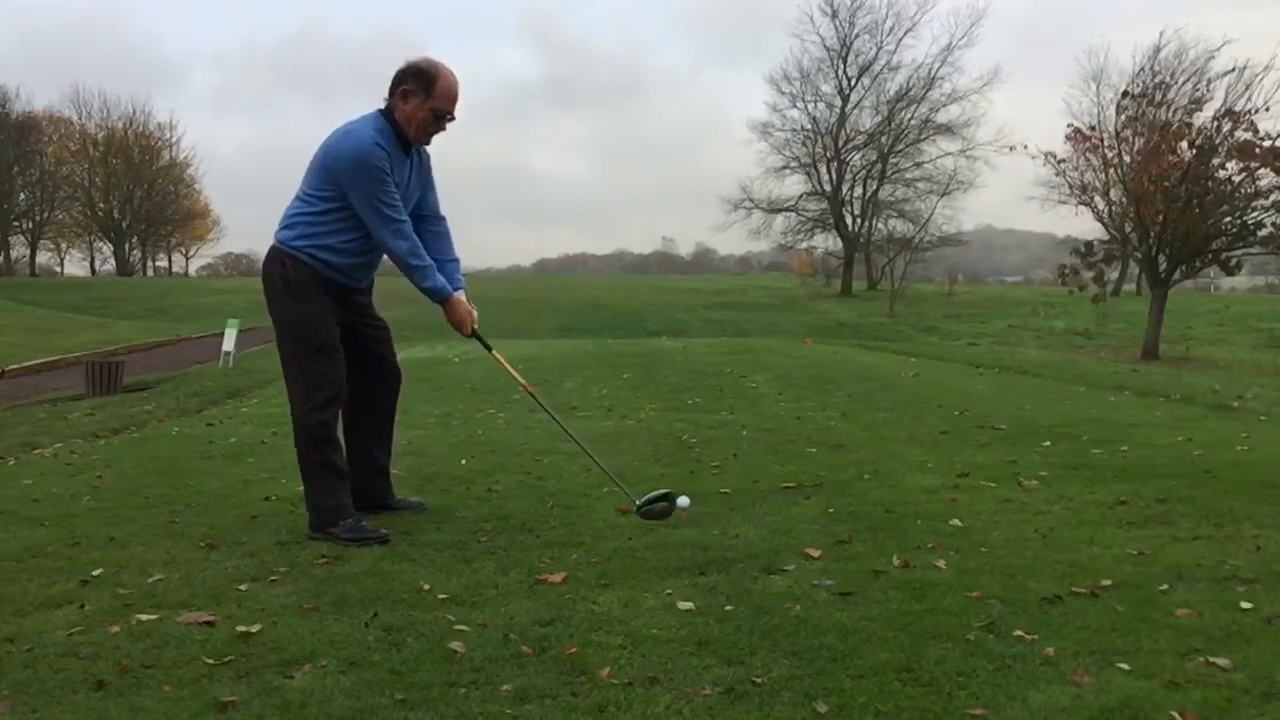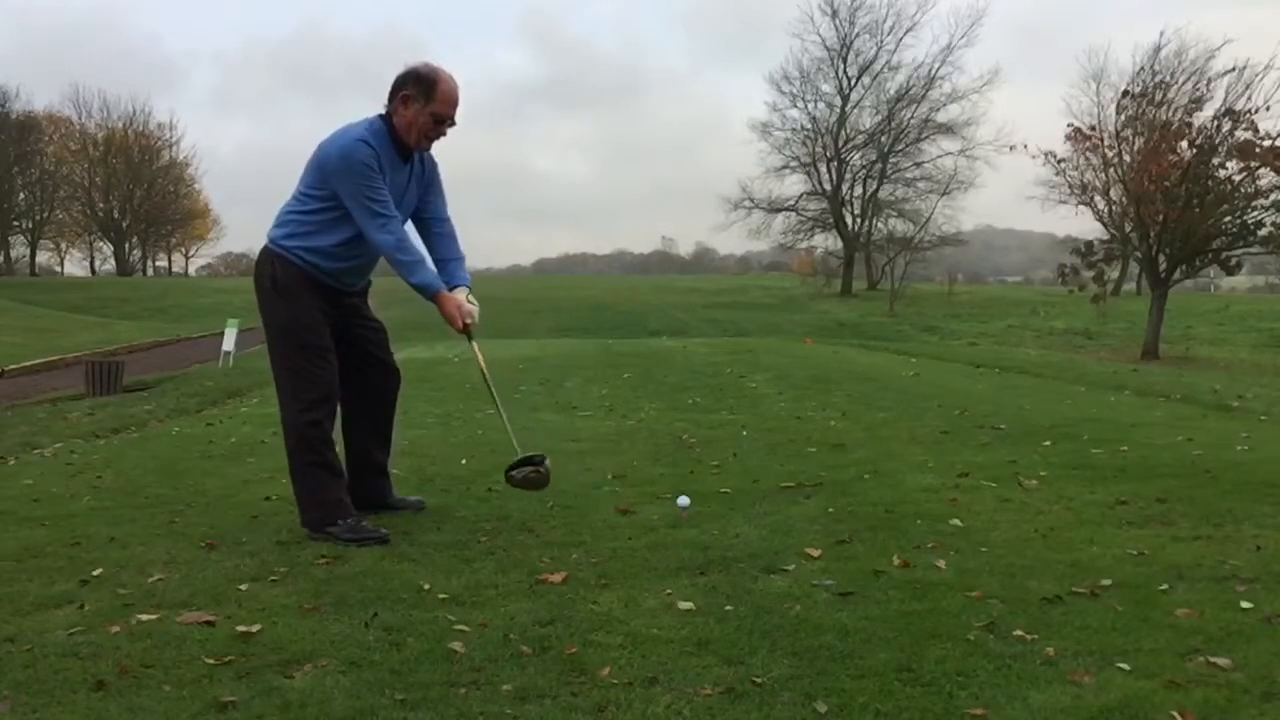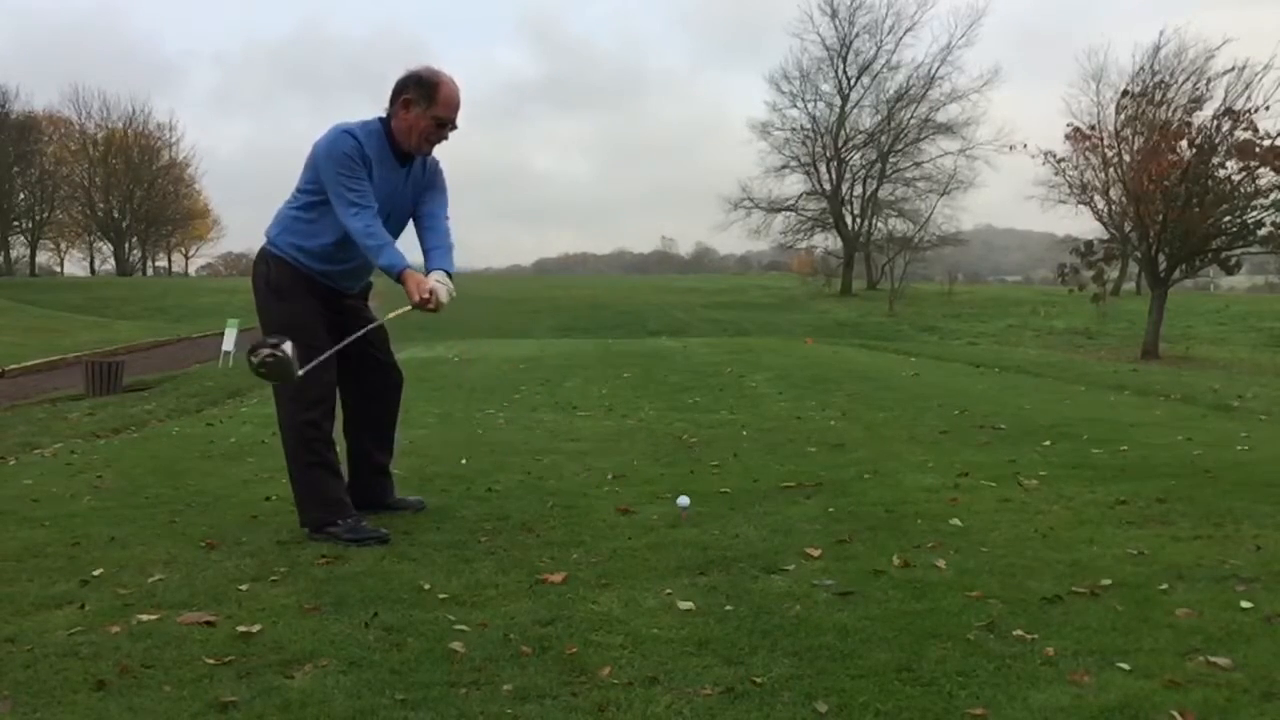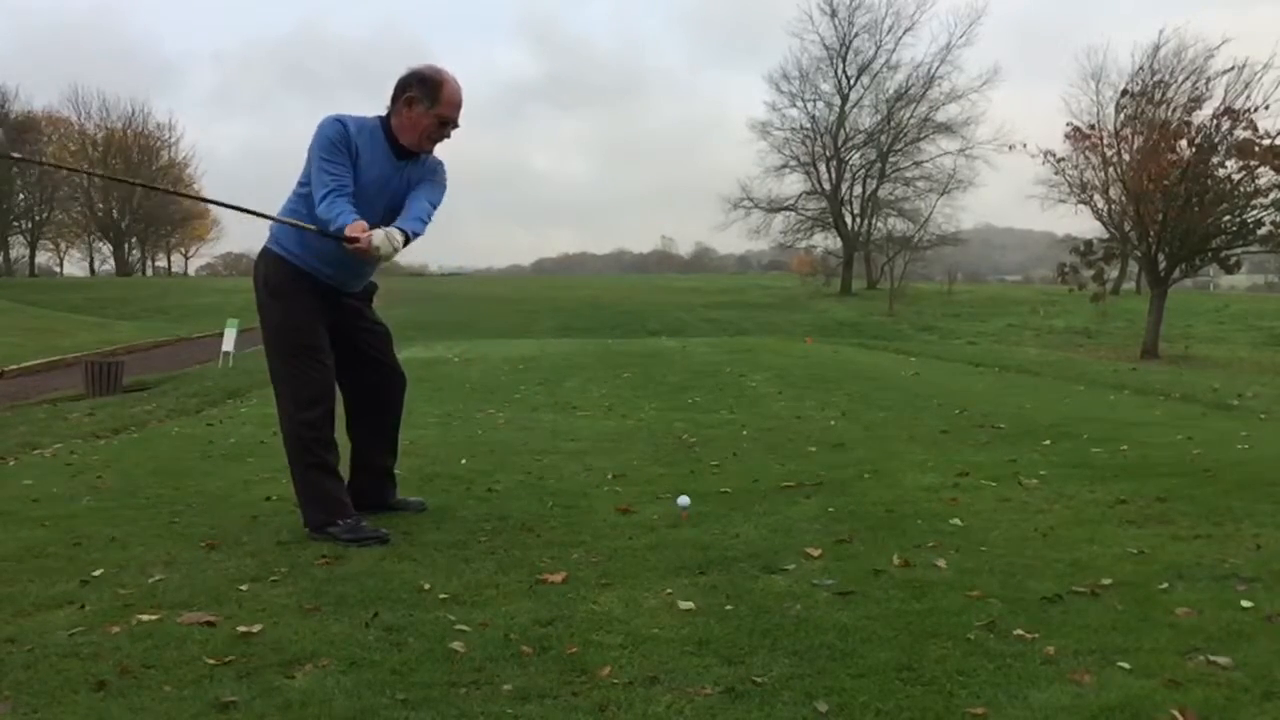
dt=0.7s
person 1, frame 1
left shoulder: (415, 153)
right shoulder: (362, 147)
left elbow: (430, 225)
right elbow: (395, 235)
left wrist: (457, 288)
right wrist: (444, 298)
left hip: (348, 283)
right hip: (301, 277)
left knee: (379, 379)
right knee: (322, 393)
left ankle: (371, 492)
right ankle: (330, 514)
person 1, frame 2
left shoulder: (422, 164)
right shoulder: (354, 148)
left elbow: (438, 228)
right elbow: (385, 232)
left wrist: (460, 287)
right wrist: (437, 294)
left hip: (344, 285)
right hip: (293, 277)
left knee: (377, 379)
right knee: (314, 394)
left ankle: (369, 490)
right ankle: (327, 512)
person 1, frame 3
left shoulder: (428, 172)
right shoulder: (346, 143)
left elbow: (436, 226)
right elbow: (361, 220)
left wrist: (439, 274)
right wrist: (405, 273)
left hip: (346, 288)
right hip: (290, 277)
left knee: (380, 381)
right knee: (310, 394)
left ankle: (370, 490)
right ankle: (326, 513)
person 1, frame 4
left shoulder: (430, 171)
right shoulder: (339, 133)
left elbow: (418, 213)
right elbow: (330, 198)
left wrist: (394, 235)
right wrist: (352, 226)
left hip: (349, 288)
right hip: (291, 276)
left knee: (383, 383)
right knee: (310, 395)
left ankle: (372, 491)
right ankle: (327, 513)
